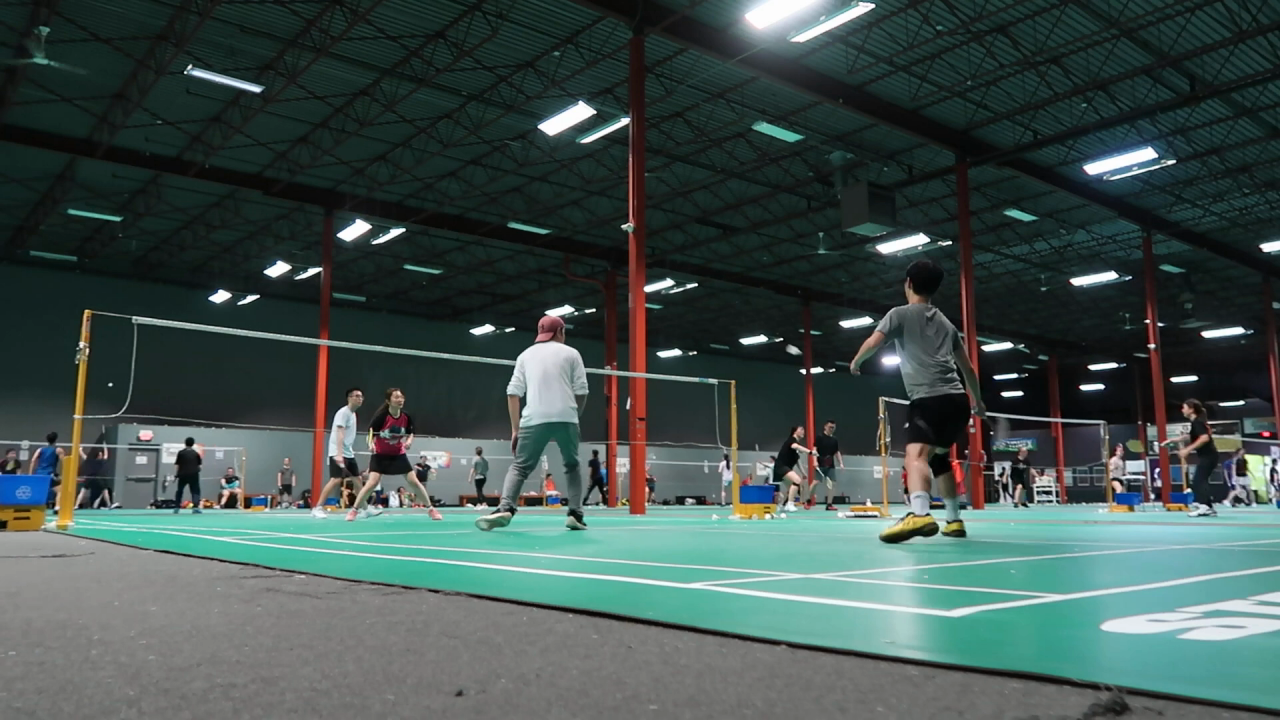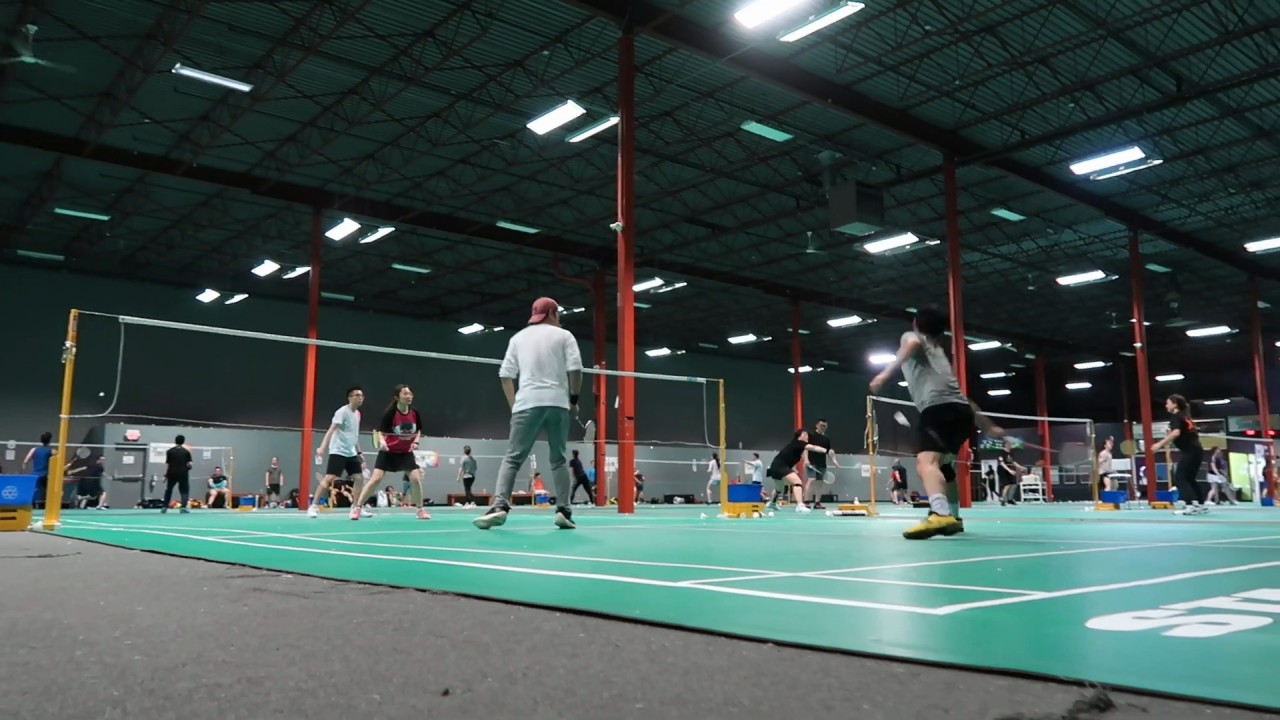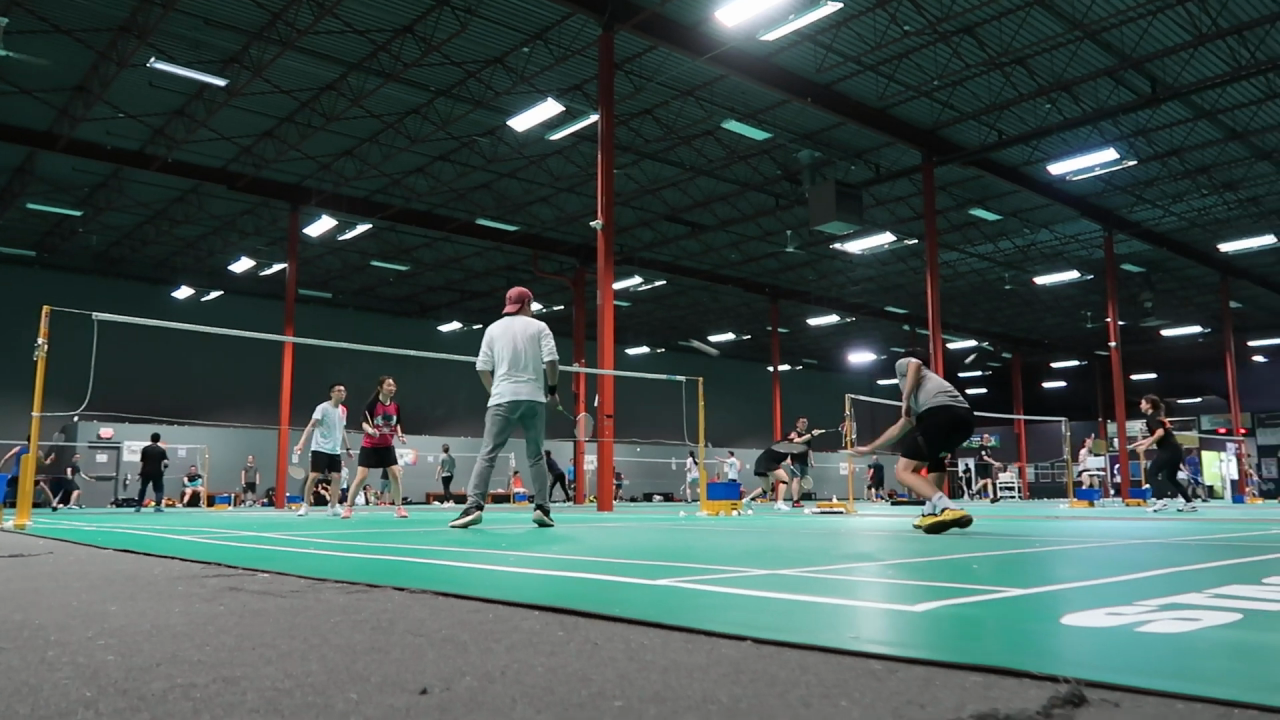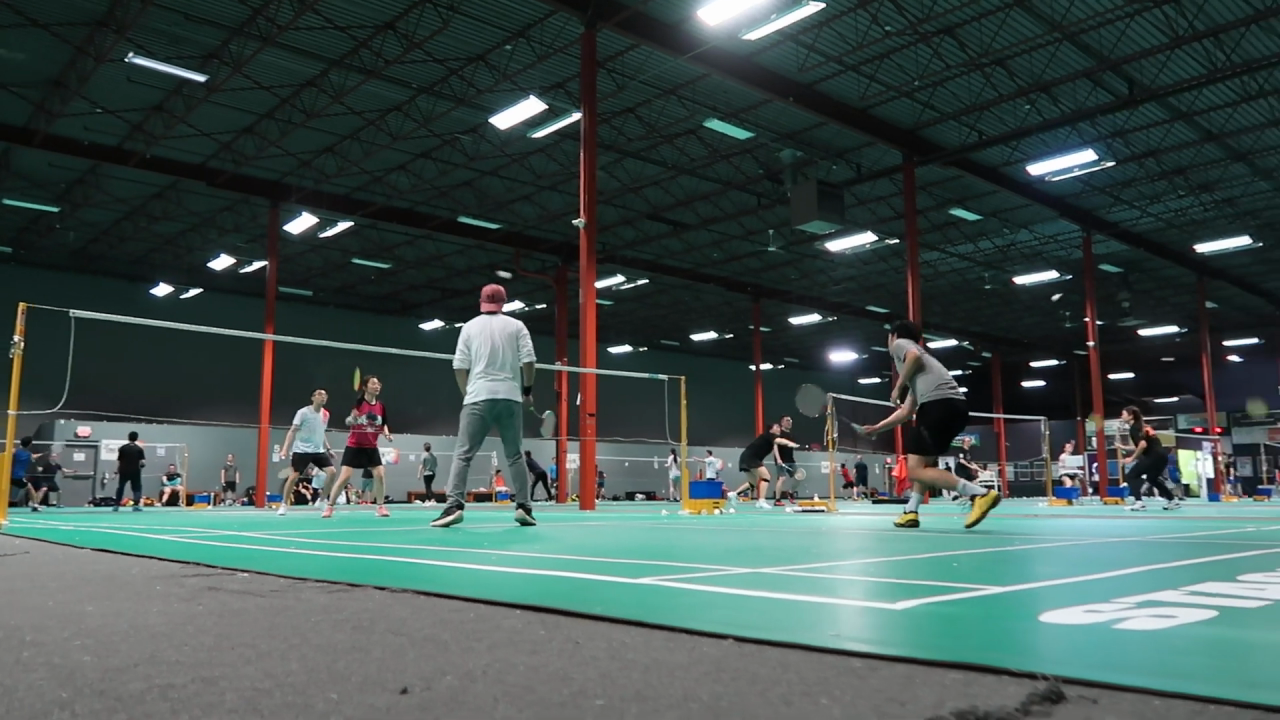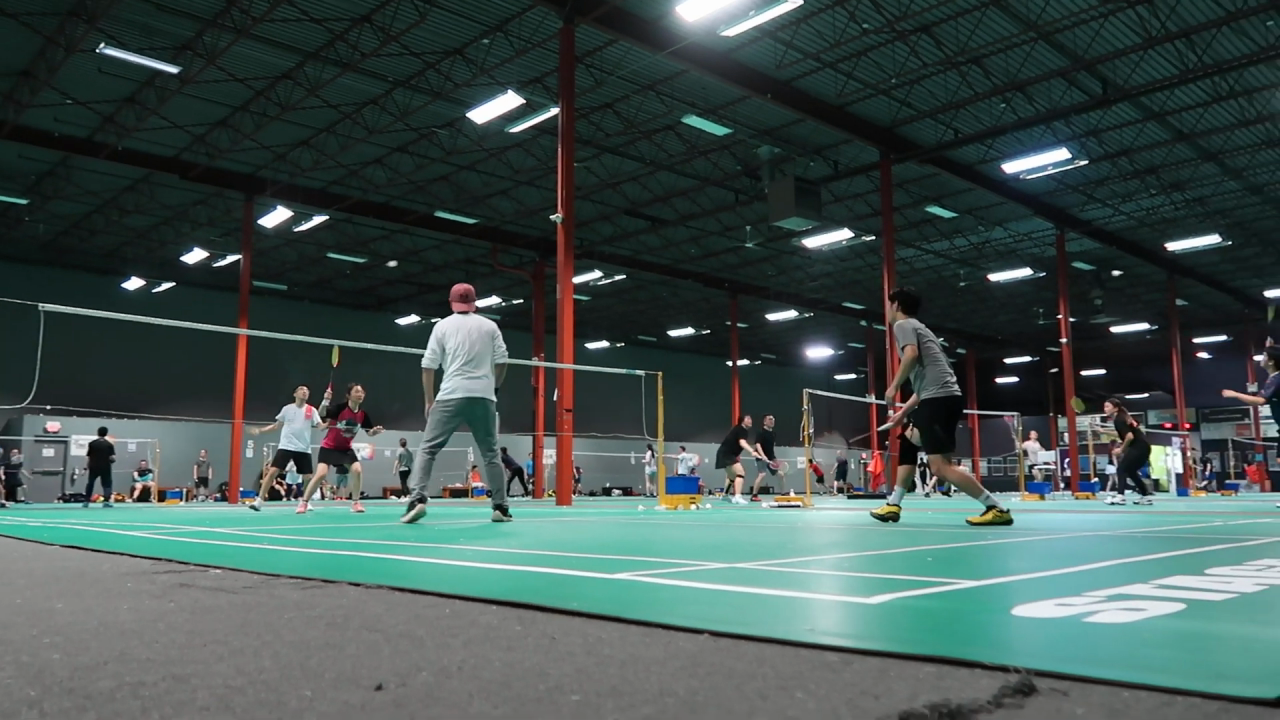
dt=0.2s
person 1, frame 1
left shoulder: (526, 355)
right shoulder: (571, 353)
left elbow: (513, 393)
right elbow: (582, 392)
left wrist: (515, 428)
right wrist: (575, 418)
left hip: (534, 419)
right hip: (565, 418)
left knee: (519, 468)
right knee: (572, 467)
left ankle: (505, 509)
right ankle: (575, 514)
person 1, frame 2
left shoulder: (518, 337)
right shoulder: (564, 335)
left elbow: (506, 374)
right elbow: (575, 369)
left wrist: (513, 406)
right wrist: (574, 398)
left hip: (526, 405)
right hip: (557, 404)
left knee: (512, 459)
right knee: (558, 460)
left ankle: (500, 507)
right ankle: (563, 511)
person 1, frame 3
left shoulder: (493, 329)
right shoulder: (539, 327)
left elbow: (483, 367)
right elbow: (551, 360)
right wrist: (552, 390)
left hip: (502, 399)
right hip: (533, 399)
left knee: (487, 455)
right knee: (535, 456)
left ankle: (474, 507)
right ankle: (541, 508)
person 1, frame 4
left shoulder: (470, 327)
right shoulder: (516, 326)
left elbow: (460, 366)
right elbow: (528, 361)
left wrist: (467, 396)
right wrist: (527, 390)
left hip: (478, 398)
right hip: (509, 398)
left knee: (463, 454)
right knee: (514, 455)
left ankle: (454, 506)
right ankle: (523, 507)
person 1, frame 5
left shoulder: (442, 326)
right shoulder: (490, 326)
left elbow: (429, 365)
right elbow: (502, 361)
left wrist: (429, 399)
right wrist: (493, 387)
left hip: (451, 396)
right hip: (483, 397)
left knee: (428, 448)
right knee: (491, 454)
left ankle: (418, 500)
right ankle: (500, 507)
person 2, frame 1
left shoulder: (900, 314)
right shoulder: (945, 322)
left elbow: (872, 342)
right elbow: (967, 366)
left wrist: (855, 362)
right wrist: (976, 402)
left hip: (928, 399)
right hip: (956, 400)
left knee: (917, 456)
right knee: (938, 459)
left ankle: (918, 515)
right ankle: (954, 520)
person 2, frame 2
left shoulder: (910, 338)
right shoulder: (937, 352)
left elbow: (912, 344)
left wrist: (887, 372)
right wrist: (988, 425)
left hip: (939, 408)
right hip: (961, 413)
left knee: (926, 461)
right knee: (941, 462)
left ankle: (940, 514)
right ankle: (947, 514)
person 2, frame 3
left shoulder: (903, 364)
left elbow: (916, 363)
right elbow: (900, 428)
left wrist: (905, 399)
right wrist: (870, 448)
left hip: (940, 413)
right hip: (964, 416)
left knee: (904, 472)
right knee: (935, 458)
left ankle: (949, 509)
right ankle: (931, 513)
person 2, frame 4
left shoulder: (901, 345)
left elbow: (912, 356)
right elbow: (907, 411)
left wrist: (898, 387)
right wrist: (877, 427)
left hip: (938, 404)
right hip: (957, 407)
left knee: (916, 470)
right knee: (921, 458)
left ankle: (980, 494)
right ankle: (910, 512)
person 2, frame 5
left shoulder: (902, 326)
right shoulder: (919, 328)
left elbow: (910, 354)
left wrist: (894, 386)
right wrist: (904, 411)
left hip: (939, 399)
right hip: (942, 398)
left knee: (940, 466)
right knee: (908, 443)
left ankle: (997, 509)
right ankle: (894, 505)
